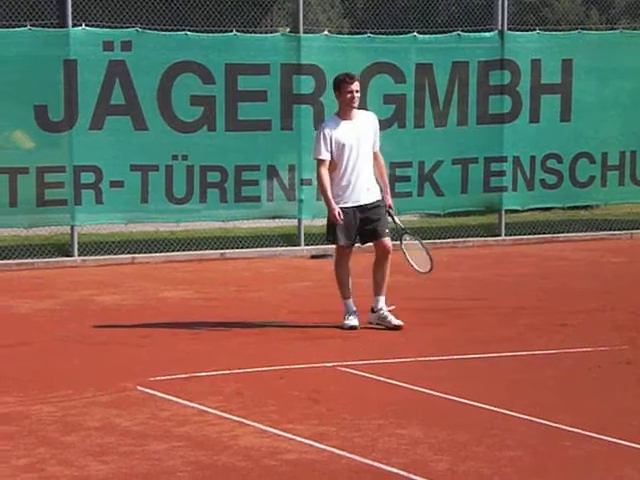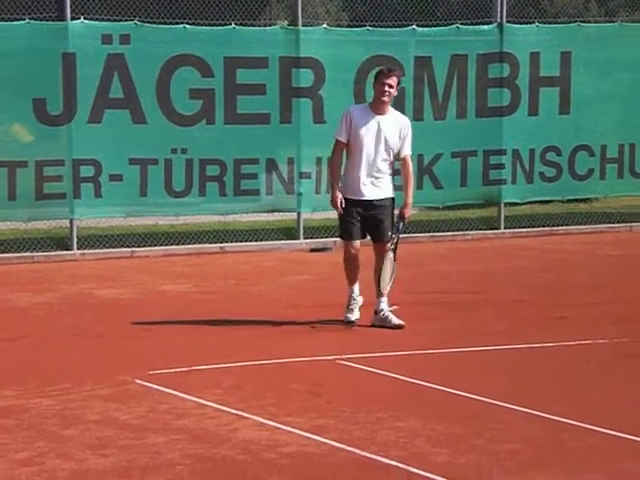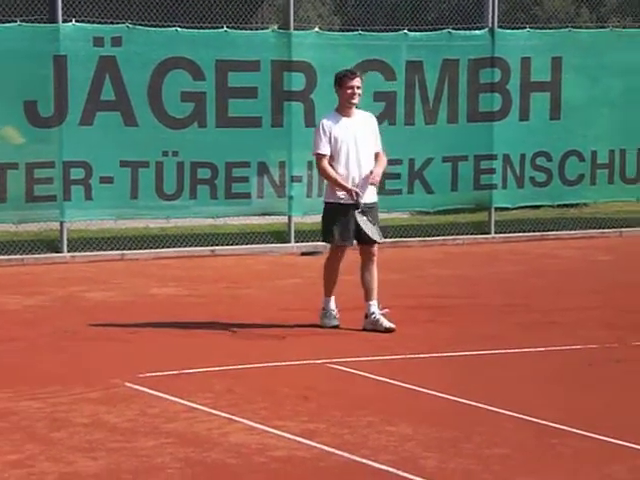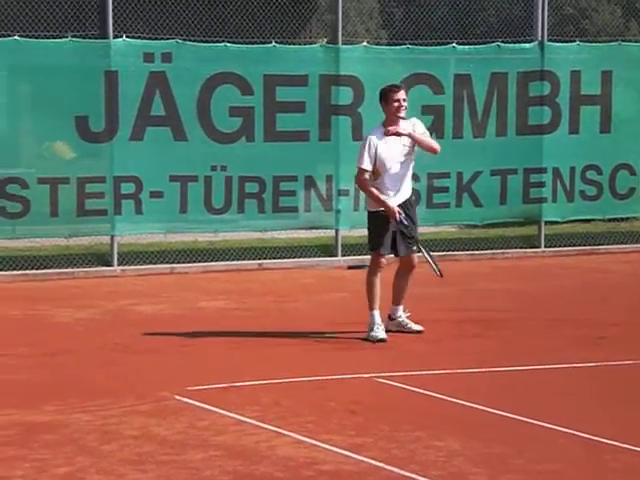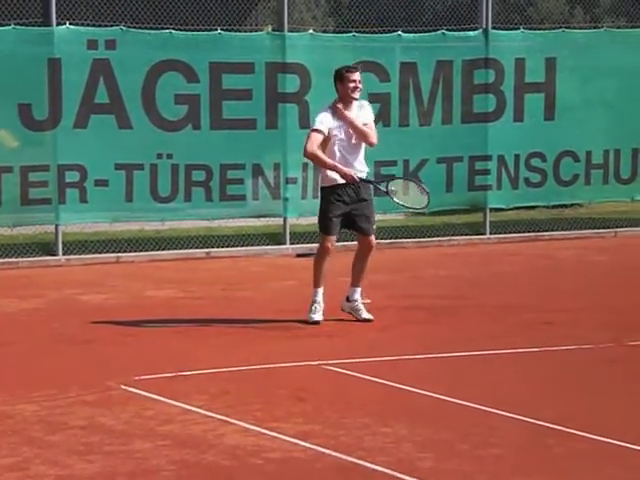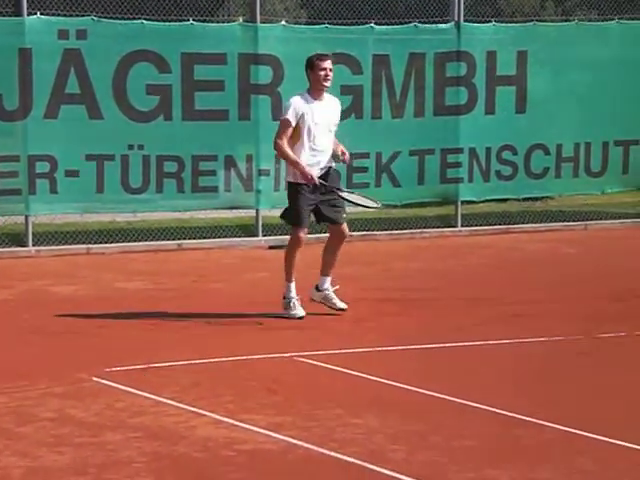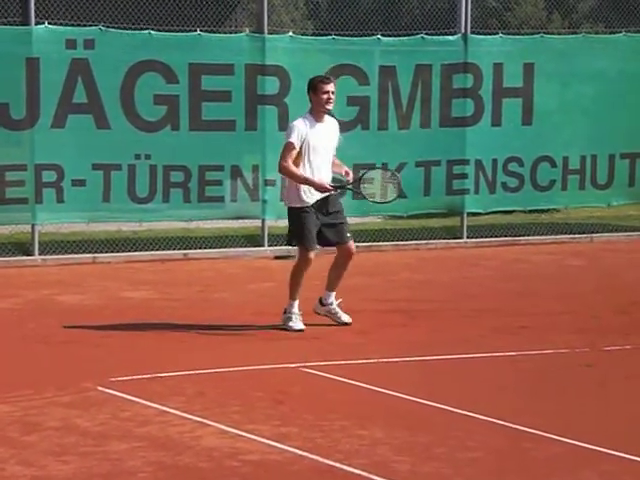
dt=0.7s
person 1, frame 1
left shoulder: (370, 119)
right shoulder: (327, 129)
right elbow: (322, 169)
left wrist: (387, 192)
right wrist: (330, 204)
left hip: (371, 199)
right hip: (344, 203)
left knee: (384, 248)
right knee: (343, 254)
left ankle: (378, 309)
right ankle: (350, 310)
person 1, frame 2
left shoulder: (402, 123)
right shoulder: (353, 113)
left elbow: (406, 163)
right elbow: (337, 153)
left wrist: (408, 201)
right wrist: (334, 188)
left hip: (382, 197)
right hip: (351, 196)
left knee: (383, 251)
right knee: (352, 249)
left ankle: (381, 310)
right ankle: (354, 295)
person 1, frame 3
left shoulder: (369, 120)
right shoulder: (326, 124)
left elbow: (380, 156)
right elbow: (322, 165)
left wrist: (377, 171)
right wrist: (345, 187)
left hip: (368, 200)
right hip: (338, 201)
left knee: (370, 254)
right knee: (337, 253)
left ankle: (372, 313)
right ankle: (328, 307)
person 1, frame 4
left shoulder: (413, 126)
right shoulder: (373, 139)
left elbow: (435, 149)
right elbow: (362, 180)
left wrist: (407, 132)
right wrist: (385, 204)
left hip: (405, 203)
right hip: (380, 208)
left knee: (409, 262)
right knee: (378, 263)
left ankle: (396, 315)
right ankle: (375, 322)
person 1, frame 5
left shoulder: (364, 108)
right shoulder: (326, 116)
left elbow: (372, 140)
right elbow: (309, 150)
left wrist: (347, 118)
right wrist: (339, 169)
left hip: (360, 184)
right hip: (334, 187)
left knee: (368, 242)
right knee: (327, 245)
left ankle: (352, 299)
right ankle: (317, 300)
person 1, frame 6
left shoulder: (335, 104)
right shoulder: (297, 104)
right elbow: (279, 142)
left wrist: (340, 149)
right wrist: (300, 167)
left hip: (327, 176)
right hip: (301, 179)
left knee: (341, 231)
right knee: (299, 236)
left ankle: (323, 288)
right ankle: (291, 296)
person 1, frame 7
left shoulder: (333, 125)
right shoulder: (299, 126)
right elbow: (284, 166)
left wrist: (342, 169)
right wrist: (312, 182)
left hip: (327, 198)
right hip: (303, 201)
left knee: (347, 250)
right knee: (307, 256)
left ankle: (326, 302)
right ankle: (291, 311)
